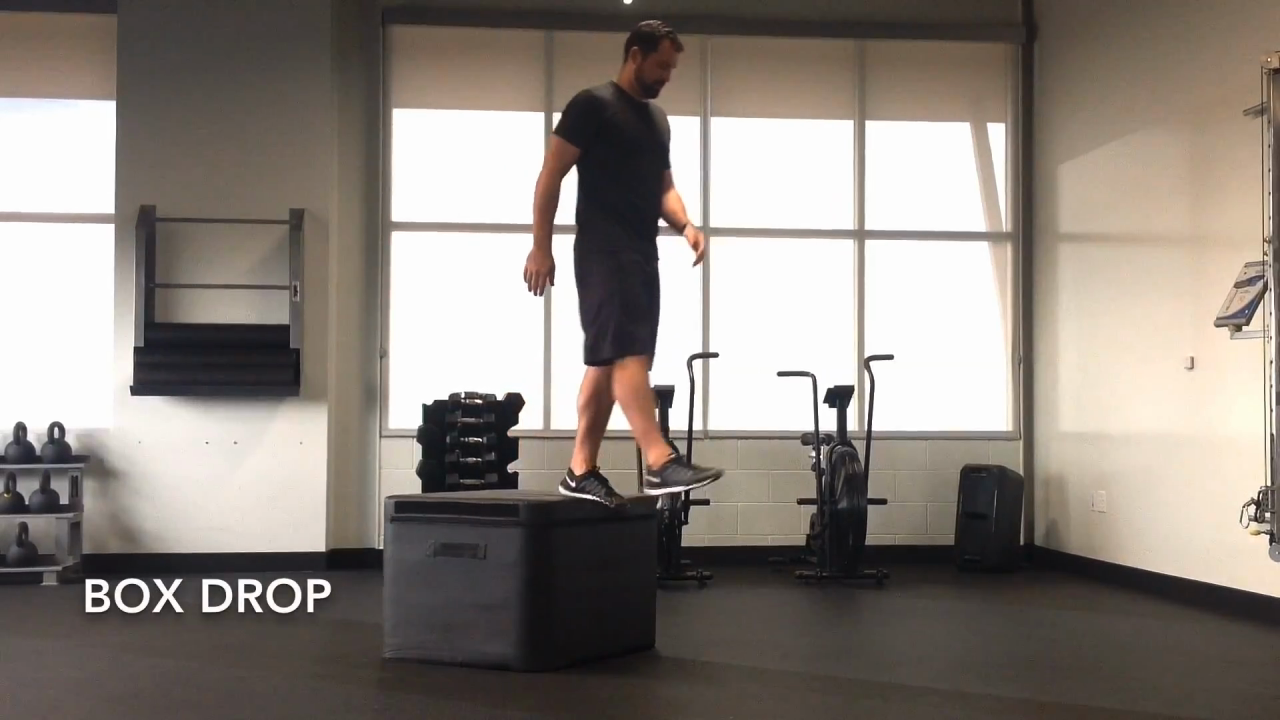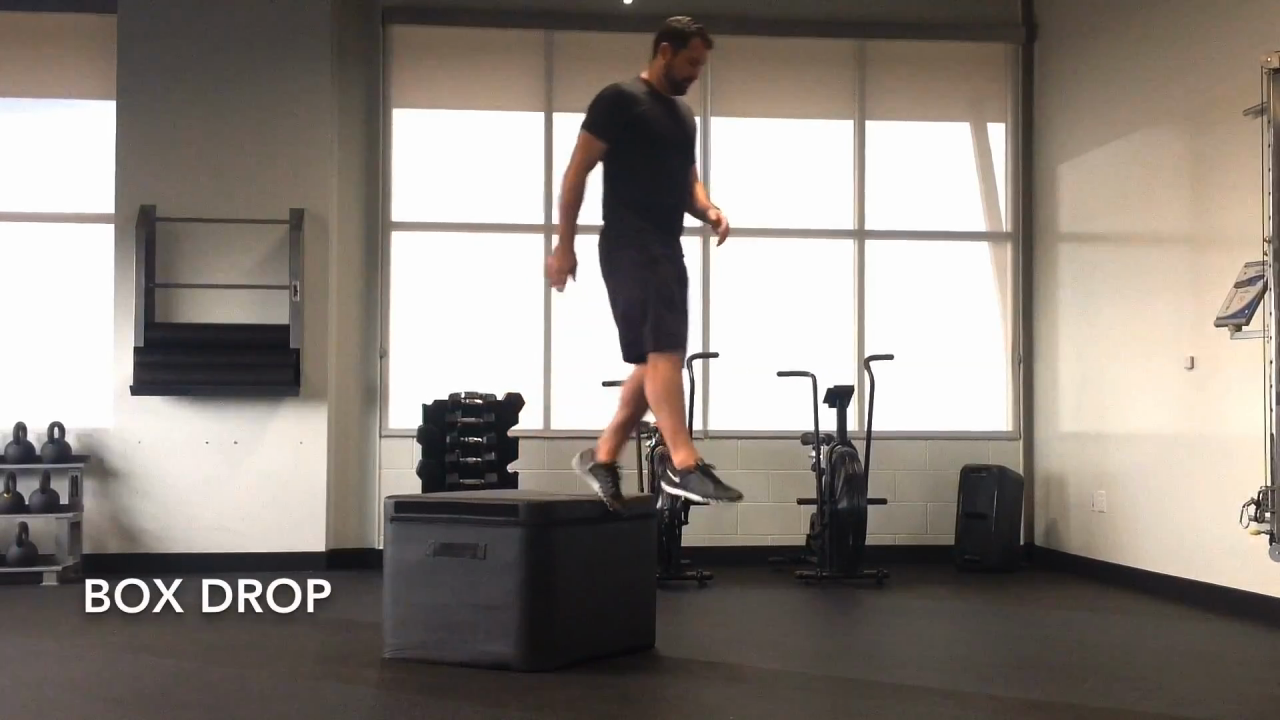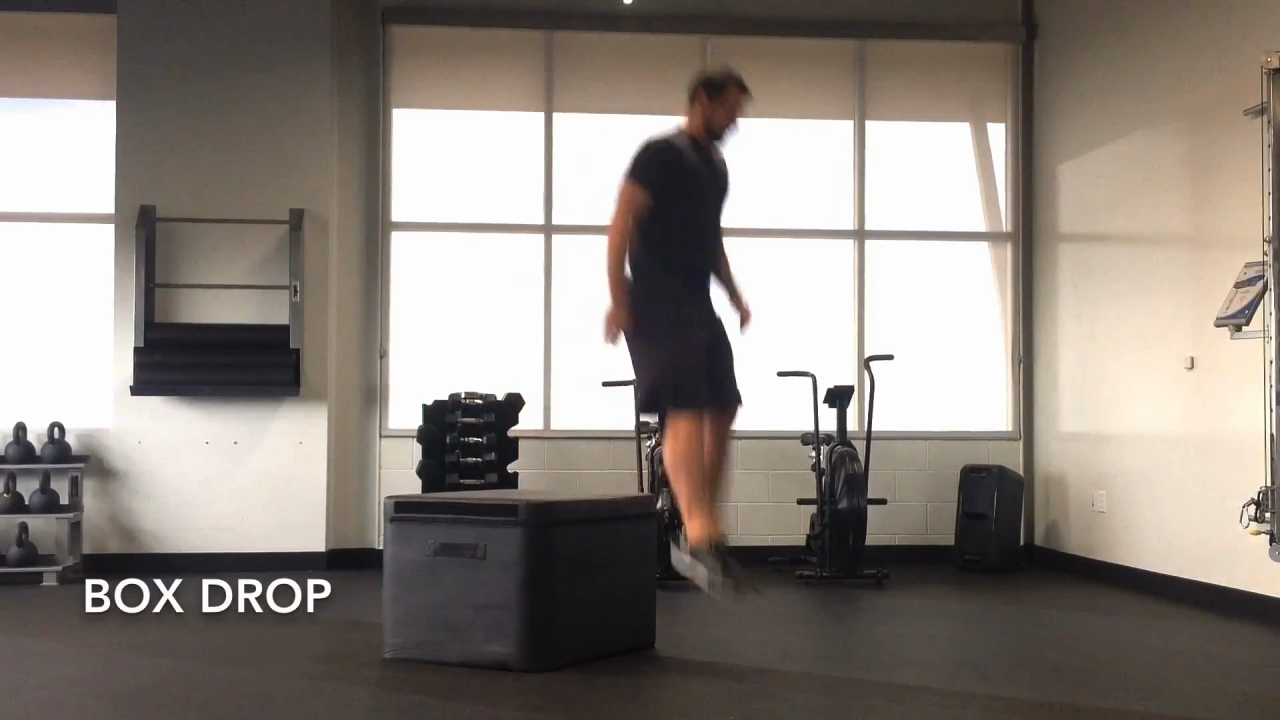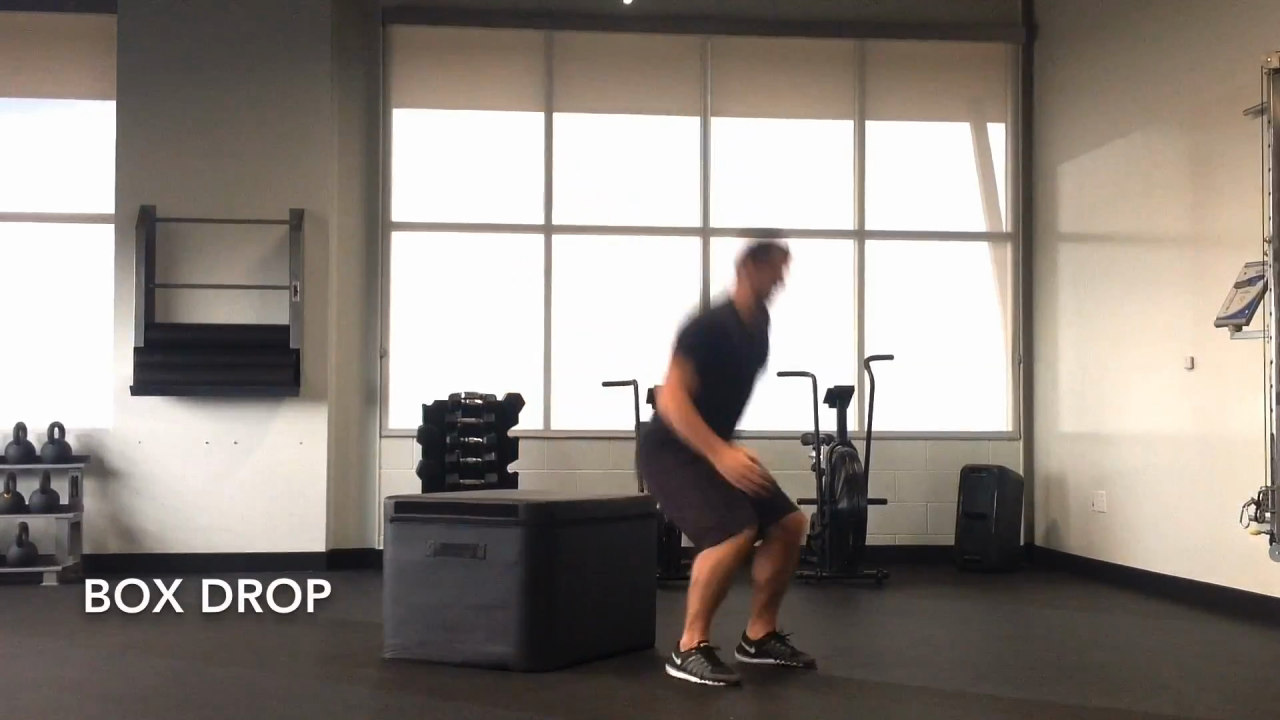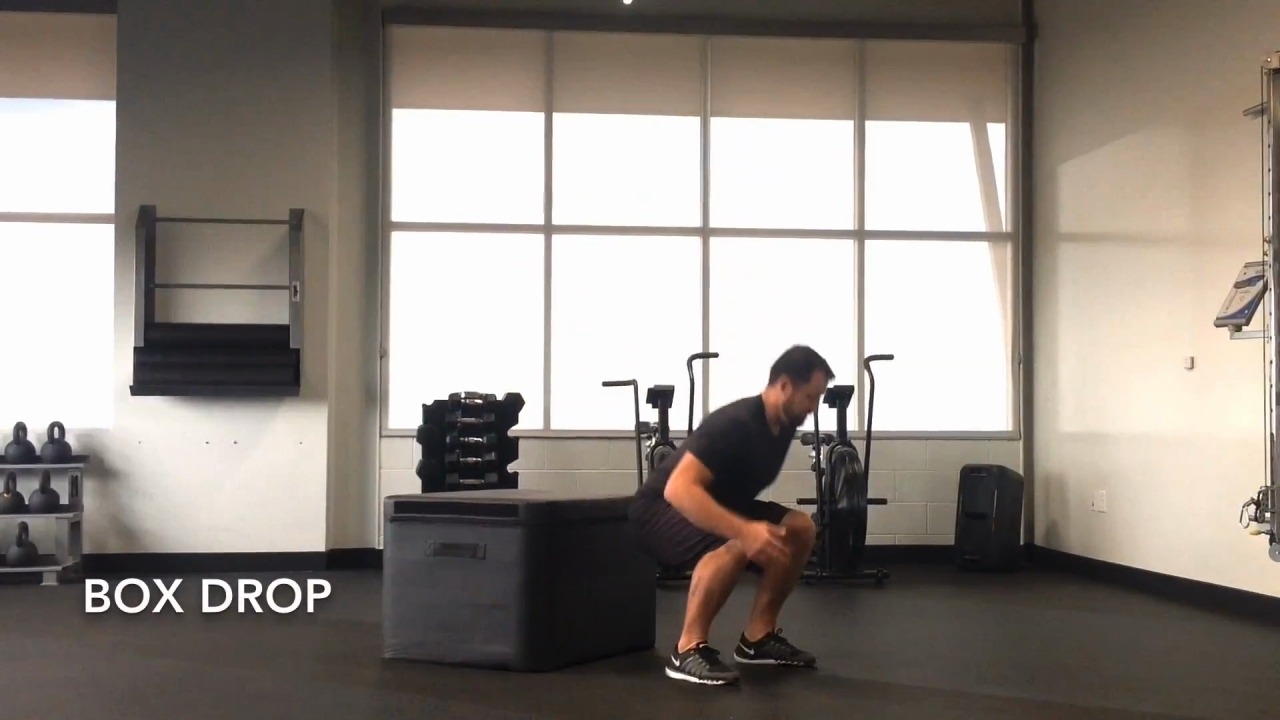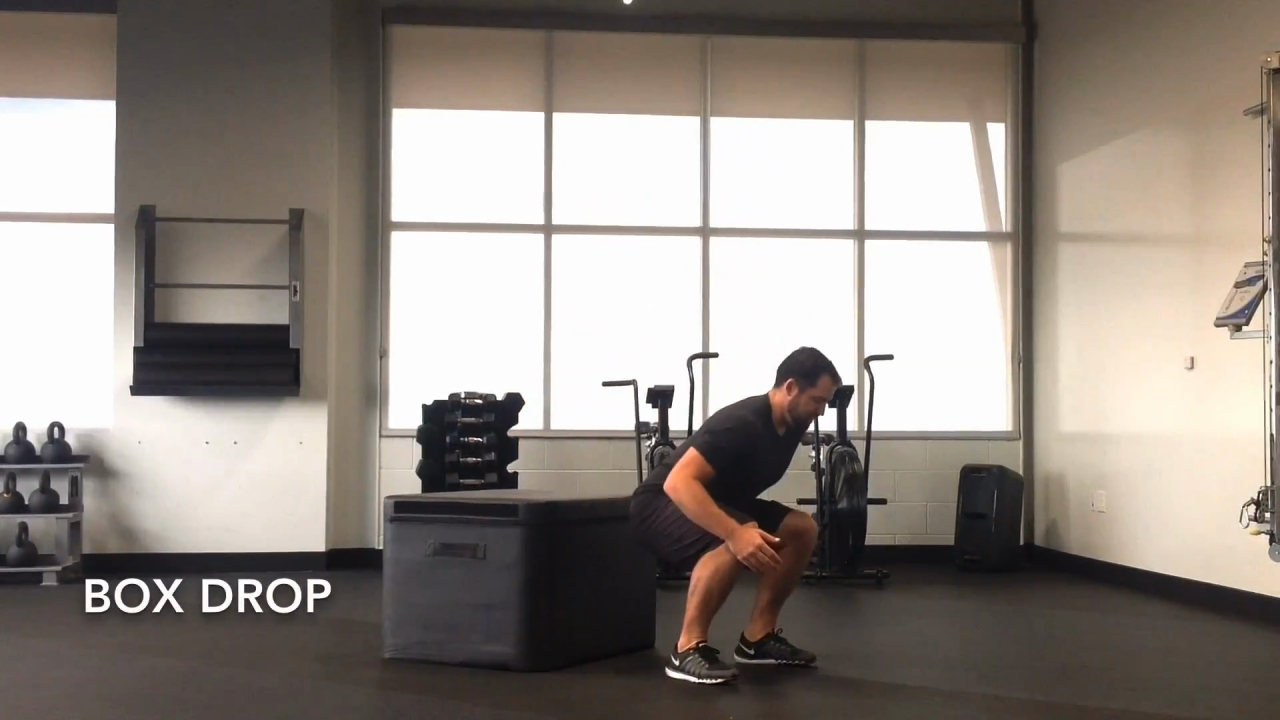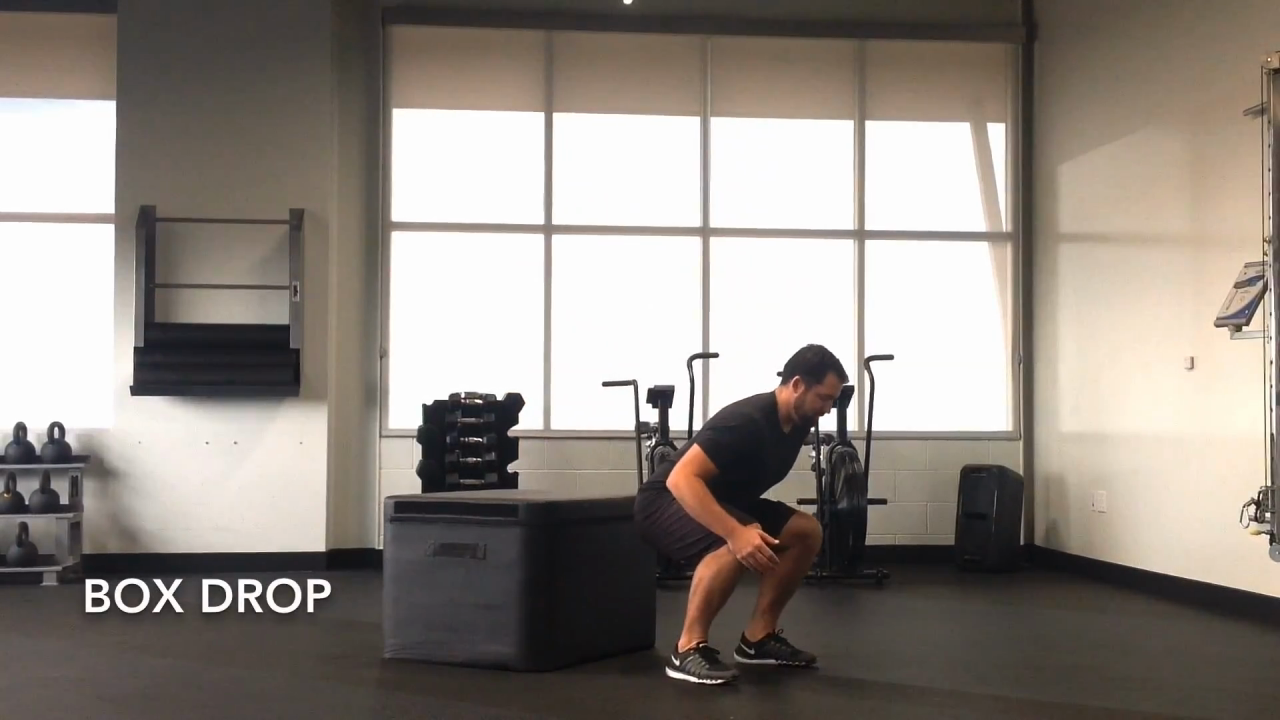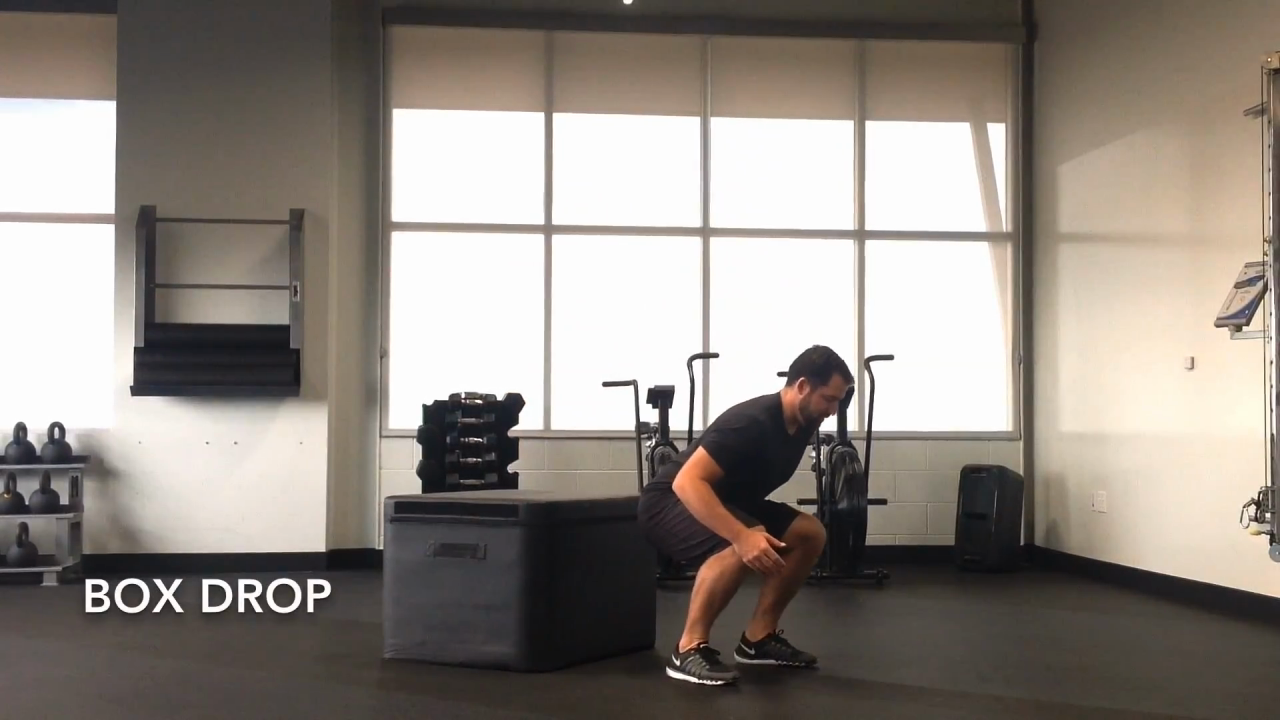
dt=0.2s
person 1, frame 1
left shoulder: (657, 119)
right shoulder: (592, 105)
left elbow: (664, 188)
right elbow: (550, 176)
left wrist: (687, 227)
right wrist: (540, 248)
left hip: (642, 253)
right hip: (605, 251)
left knee: (606, 363)
right knee: (629, 356)
left ankle: (581, 470)
right ankle: (660, 463)
person 1, frame 2
left shoulder: (683, 115)
right shoulder: (620, 100)
left elbow: (688, 181)
right elbow: (577, 171)
left wrist: (710, 211)
right wrist: (564, 244)
left hip: (668, 247)
right hip: (631, 245)
left knee: (653, 359)
right knee: (663, 351)
left ankle: (601, 456)
right ankle: (685, 466)
person 1, frame 3
left shoulder: (716, 163)
right shoulder: (663, 154)
right elbow: (622, 224)
left wrist: (734, 292)
right wrist: (619, 301)
left hip: (695, 301)
right hip: (658, 300)
left knee: (722, 411)
right knee: (685, 414)
left ankle: (702, 533)
right ankle: (700, 541)
person 1, frame 4
left shoulder: (757, 328)
right shoulder: (712, 327)
right elbow: (671, 398)
left wrist: (726, 450)
right wrist: (720, 452)
left hip: (718, 447)
right hip: (673, 450)
left knee: (790, 523)
right knee: (734, 533)
left ankle: (758, 636)
right ankle: (690, 649)
person 1, frame 5
left shoulder: (783, 427)
right shoulder: (735, 426)
right elbow: (677, 489)
right wrist: (744, 528)
right hip: (659, 510)
left knee: (801, 530)
right knee: (738, 544)
left ankle: (757, 638)
right ankle: (688, 650)
person 1, frame 6
left shoulder: (791, 426)
right shoulder: (741, 424)
right elbow: (679, 483)
right wrist: (736, 533)
right hip: (660, 504)
left knee: (802, 528)
right knee: (738, 540)
left ankle: (757, 637)
right ankle: (687, 649)
person 1, frame 7
left shoulder: (798, 423)
right shoulder: (746, 421)
right elbow: (680, 479)
right wrist: (735, 532)
right hip: (666, 502)
left knee: (806, 531)
right knee: (742, 542)
left ankle: (758, 637)
right ankle: (688, 649)
person 1, frame 8
left shoulder: (803, 425)
right shoulder: (751, 423)
right elbow: (686, 482)
right wrist: (742, 536)
right hip: (670, 503)
left knee: (809, 533)
right knee: (745, 546)
left ankle: (758, 637)
right ankle: (689, 649)
